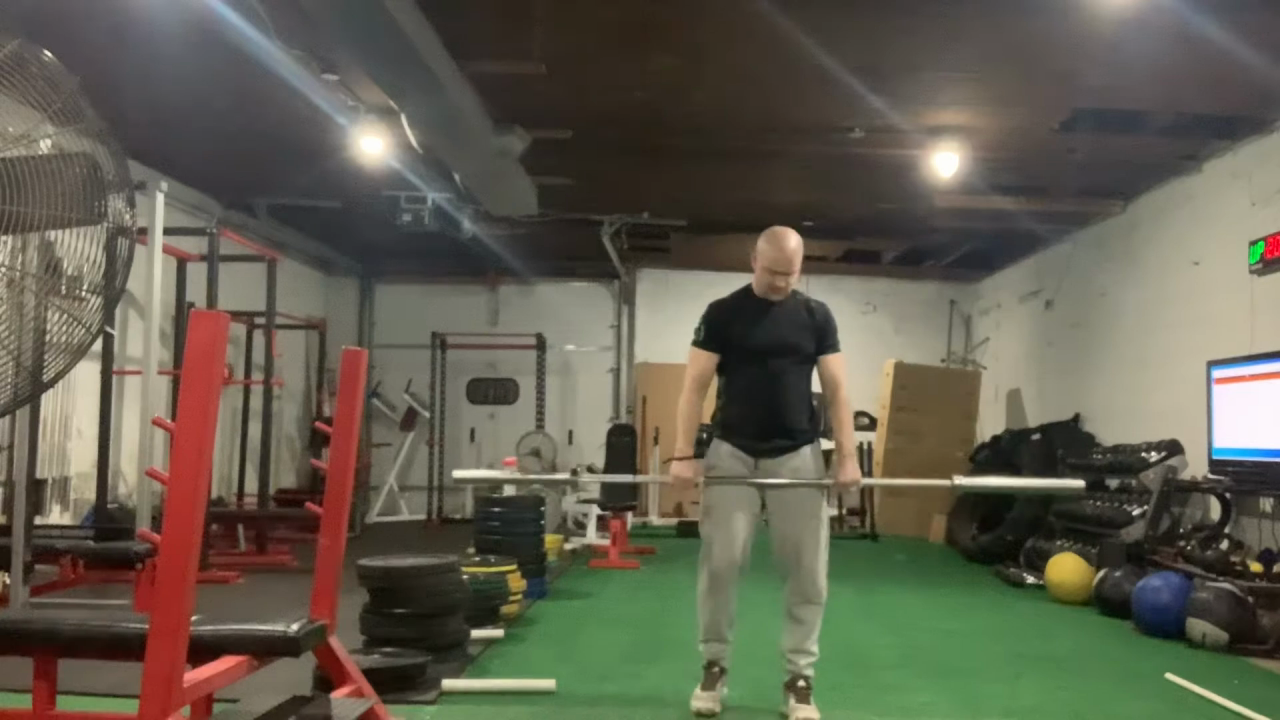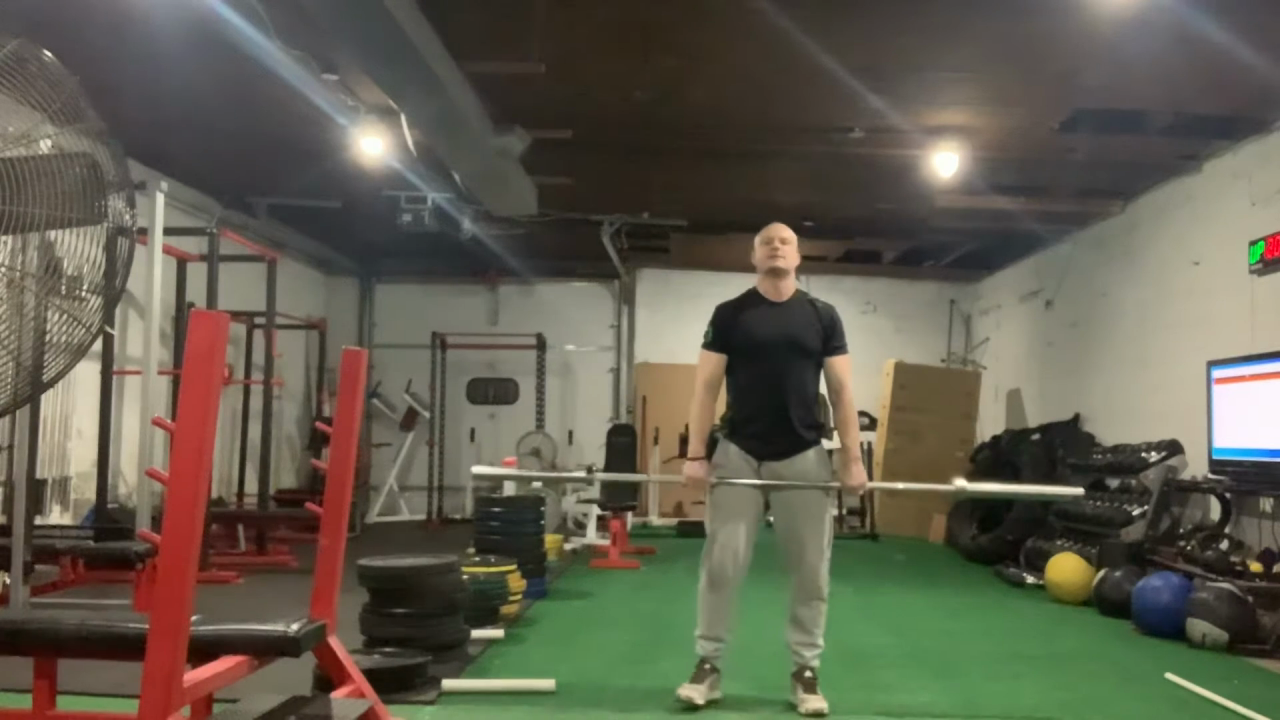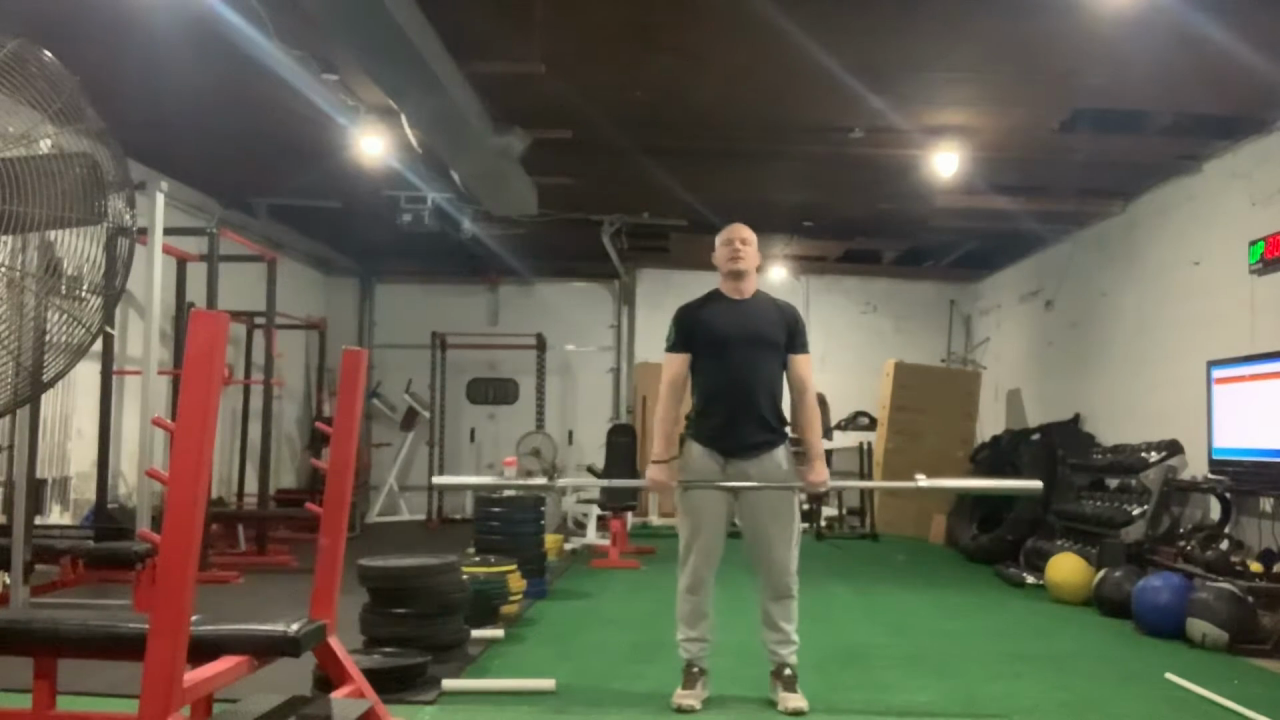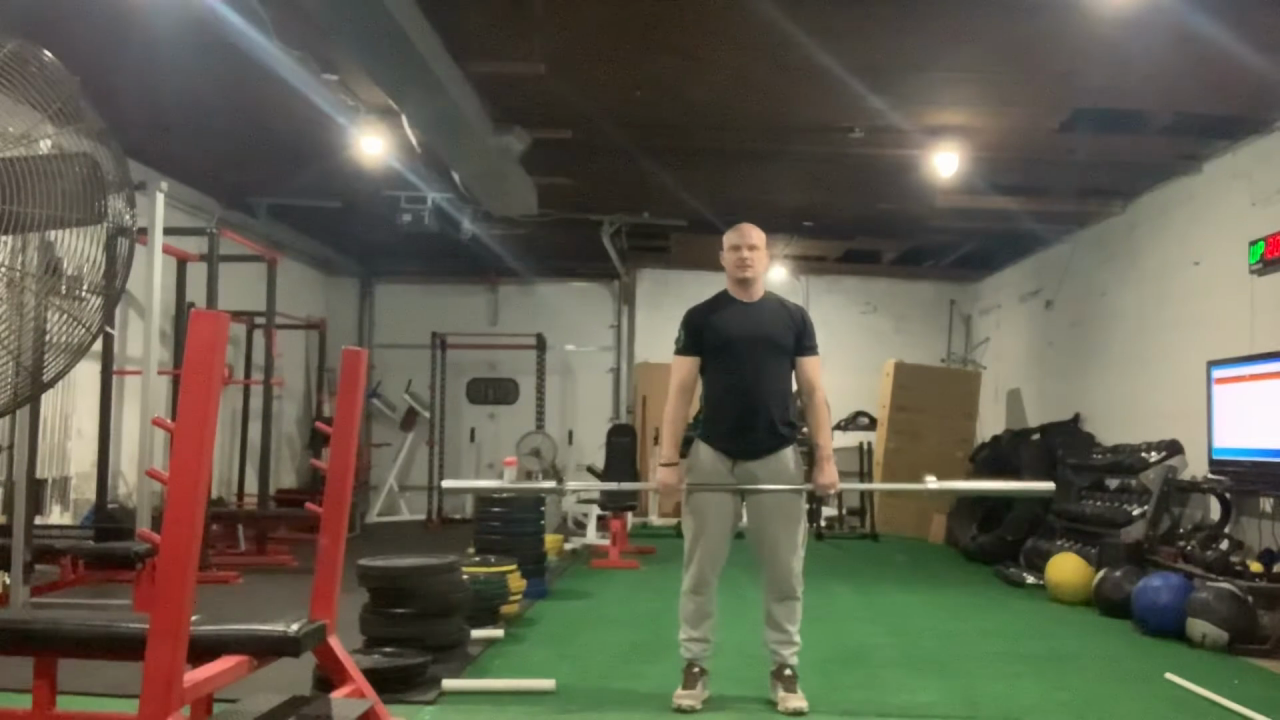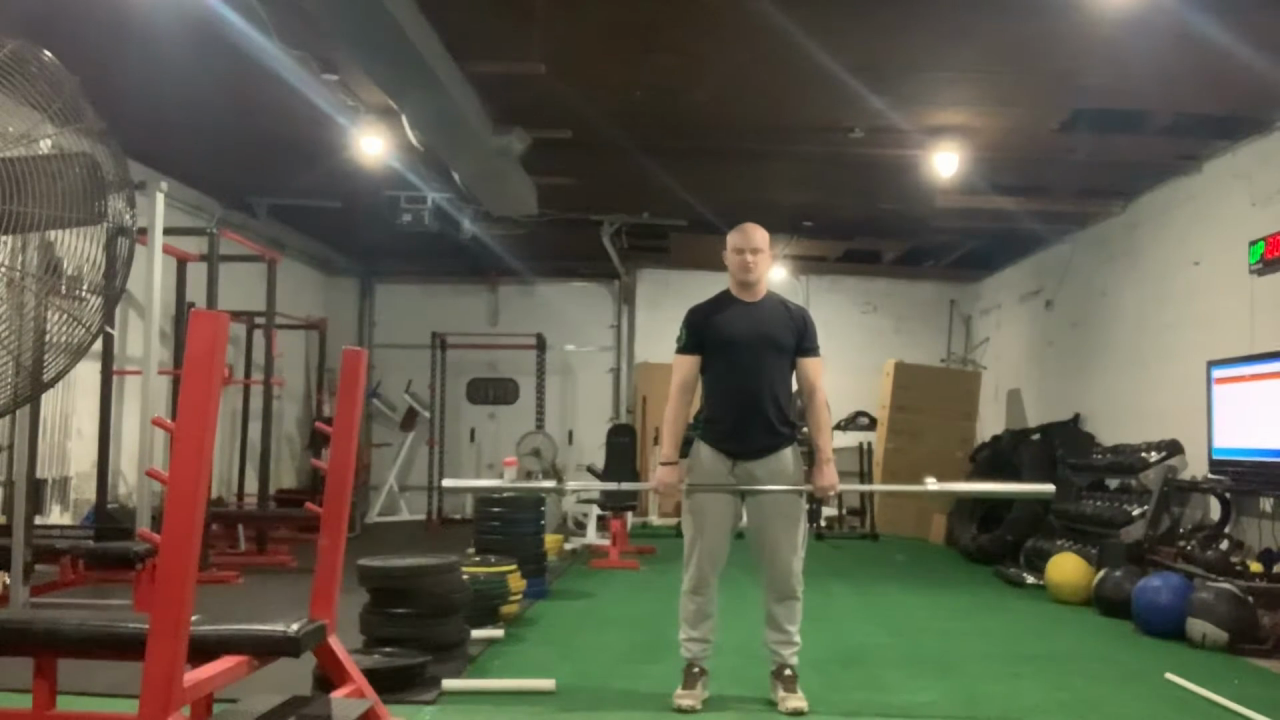
dt=1s
person 1, frame 1
left shoulder: (816, 316)
right shoulder: (722, 313)
left elbow: (835, 388)
right elbow: (695, 385)
left wrist: (847, 456)
right wrist: (683, 455)
left hip: (798, 457)
right hip: (732, 455)
left knee: (807, 575)
right knee: (720, 565)
left ankle: (799, 678)
right ankle: (714, 666)
person 1, frame 2
left shoulder: (823, 316)
right shoulder: (729, 314)
left elbow: (841, 390)
right elbow: (707, 386)
left wrist: (853, 458)
right wrist: (696, 454)
left hip: (803, 458)
right hip: (738, 456)
left knee: (810, 572)
right knee: (720, 565)
left ankle: (805, 671)
right ankle: (707, 664)
person 1, frame 3
left shoulder: (784, 315)
right shoulder: (692, 315)
left elbow: (803, 389)
right elbow: (671, 388)
left wrist: (815, 456)
right wrist: (660, 457)
left hip: (770, 457)
right hip: (704, 456)
left knee: (779, 571)
right knee: (696, 569)
left ankle: (784, 669)
right ankle: (694, 667)
person 1, frame 4
left shoulder: (792, 317)
right shoulder: (700, 318)
left elbow: (812, 391)
right elbow: (680, 391)
left wrist: (824, 458)
right wrist: (667, 460)
left hip: (777, 458)
right hip: (712, 458)
left knee: (784, 574)
right knee: (700, 571)
left ankle: (784, 669)
right ankle: (694, 667)
person 1, frame 5
left shoulder: (795, 318)
right shoulder: (702, 317)
left elbow: (813, 392)
right elbow: (681, 391)
left wrist: (825, 460)
right wrist: (668, 460)
left hip: (777, 458)
right hip: (712, 457)
left knee: (784, 574)
right knee: (700, 571)
left ankle: (785, 668)
right ankle: (694, 667)
